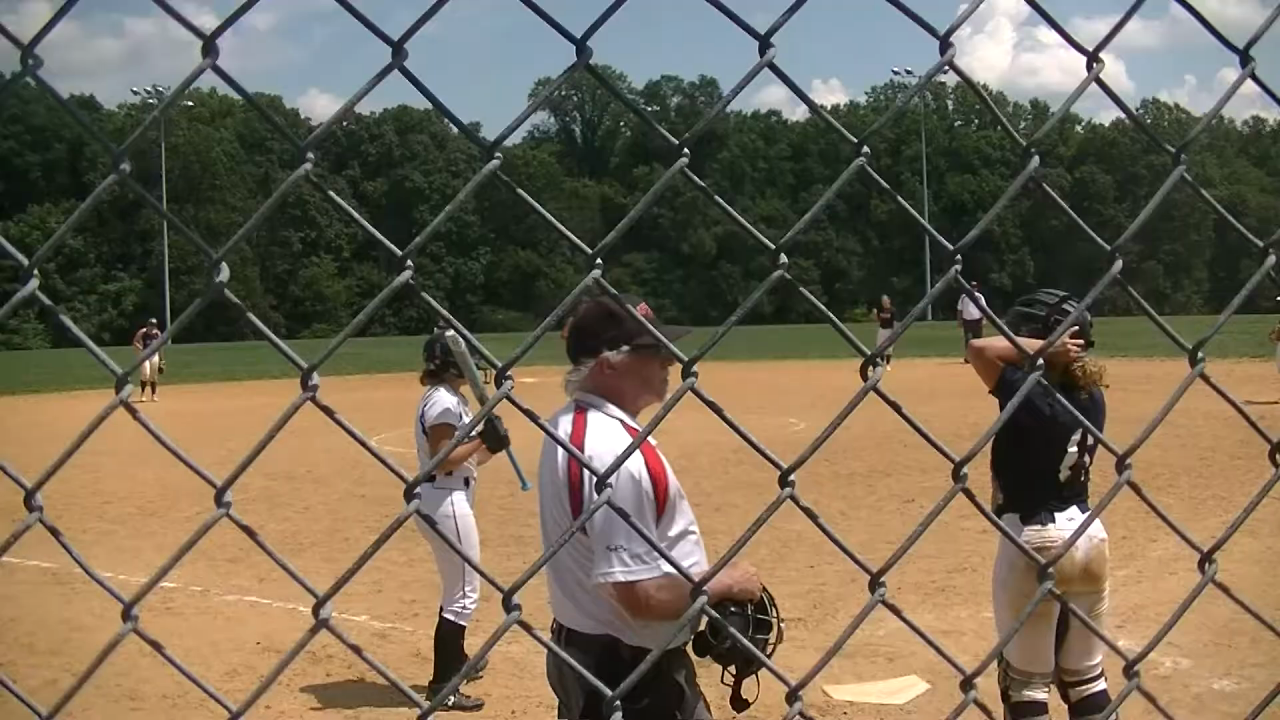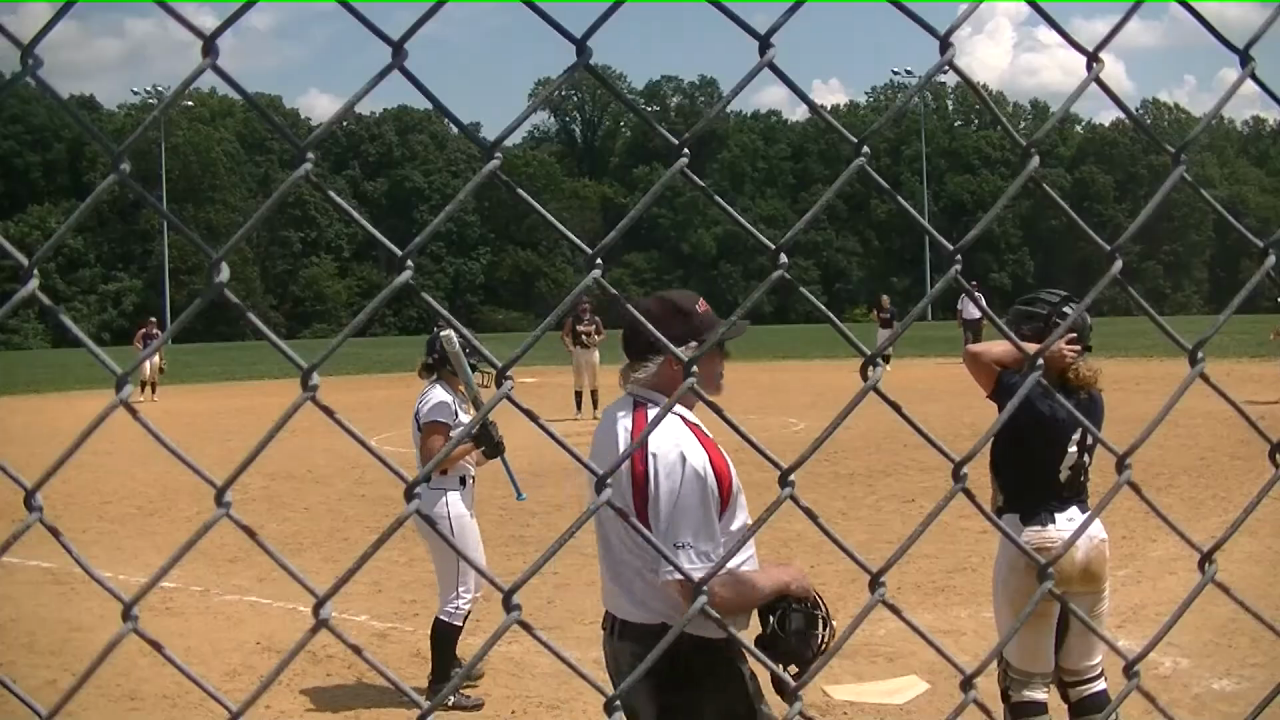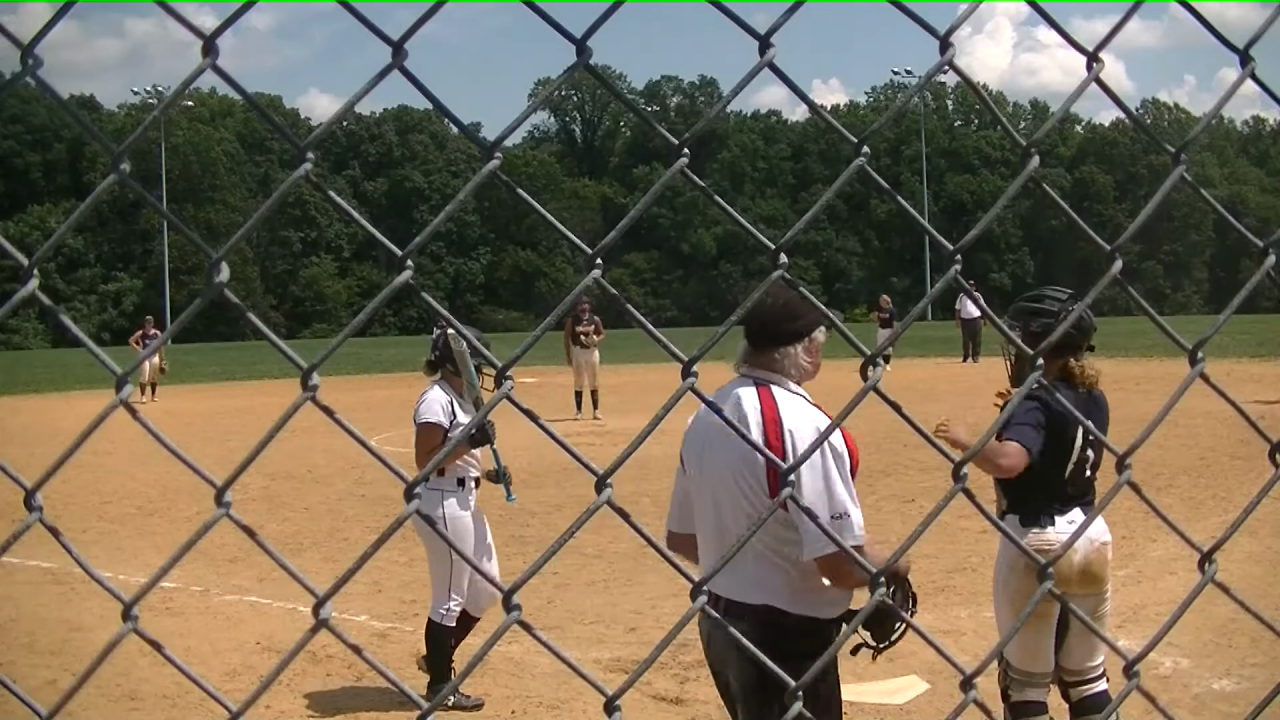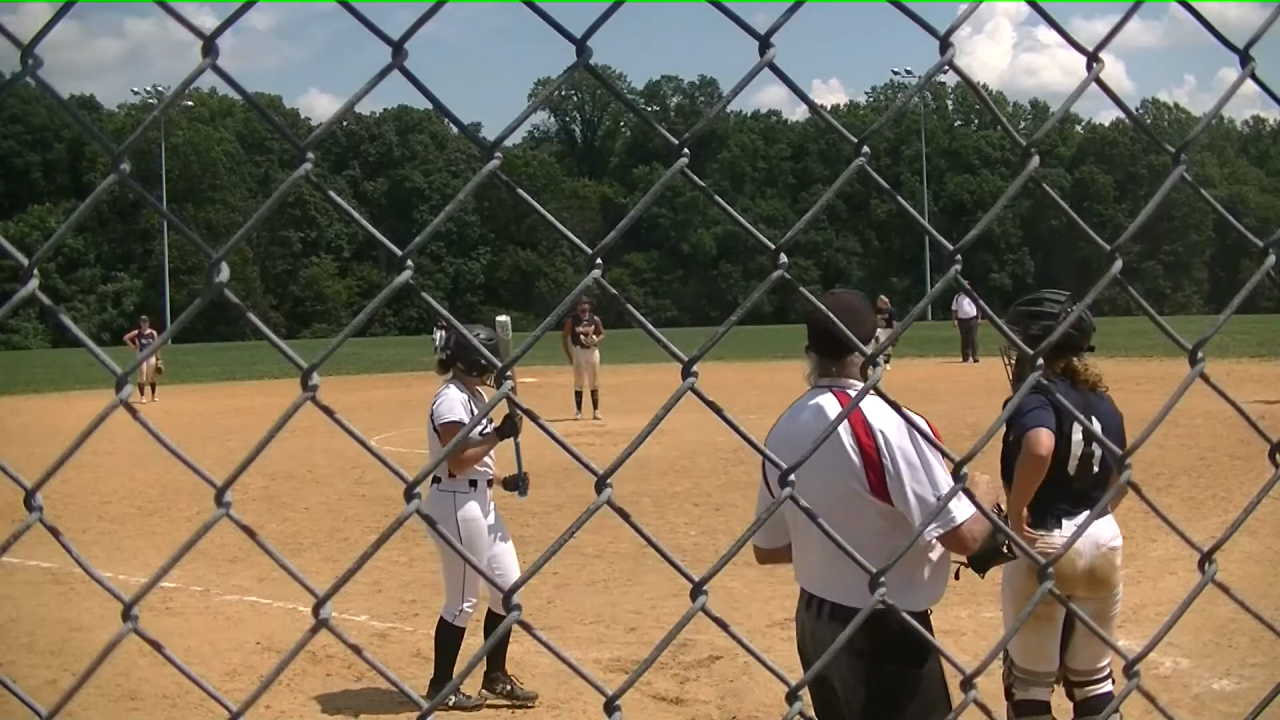
dt=0.3s
person 1, frame 1
left shoulder: (570, 424)
right shoulder: (619, 453)
right elbow: (642, 595)
left wrist: (709, 575)
right wrist: (727, 581)
left hip: (586, 654)
right hip: (631, 671)
person 1, frame 2
left shoulder: (617, 420)
right shoulder: (681, 450)
right elbow: (704, 590)
right wrist: (780, 579)
left hip: (632, 639)
right hip: (685, 658)
person 1, frame 3
left shoulder: (707, 416)
right shoulder: (807, 430)
left elbow: (681, 538)
right elbow: (842, 564)
right wrist: (890, 563)
left hip: (721, 623)
right hip: (784, 636)
person 1, frame 4
left shoulder: (783, 430)
right shoulder: (891, 425)
left elbow: (768, 548)
right elbow: (962, 535)
right wrist: (985, 512)
left hip: (814, 622)
right hip: (884, 635)
person 2, frame 1
left shoulder: (1032, 398)
right shoulder: (1091, 398)
left elbow: (978, 348)
left wrist: (1042, 349)
right wrist: (1063, 356)
left hip: (1033, 542)
right hip: (1088, 537)
left knee: (1025, 679)
right knee: (1085, 675)
person 2, frame 2
left shoulder: (1031, 400)
right shoulder: (1089, 399)
left elbow: (975, 354)
left wrist: (1039, 353)
right wrist: (1049, 359)
left hip: (1033, 542)
right hip: (1088, 536)
left knee: (1025, 680)
right knee: (1085, 674)
person 2, frame 3
left shoulder: (1036, 401)
right shoulder: (1094, 399)
left elbow: (1005, 461)
left wrist: (964, 440)
left hip: (1034, 545)
right hip: (1092, 538)
left knee: (1024, 680)
right knee: (1086, 675)
person 2, frame 4
left shoulder: (1036, 396)
right shoulder: (1103, 403)
left elbow: (1039, 448)
right elbow: (1117, 482)
left wrist: (1016, 508)
left hip: (1044, 544)
right hip: (1103, 540)
left knee: (1029, 679)
right knee: (1091, 674)
person 3, frame 1
left shoulder: (448, 398)
right shoulder: (443, 401)
right elbow: (443, 461)
left wrist: (489, 447)
right wrist: (481, 437)
left hip: (449, 500)
right hip: (447, 503)
left knee: (459, 587)
right knee: (463, 594)
left ankle: (455, 661)
right ankle: (441, 686)
person 3, frame 2
left shoulder: (454, 396)
right shoulder: (438, 399)
right elbow: (432, 460)
left wrist: (485, 452)
right wrist: (476, 441)
left hip: (455, 500)
right hip: (444, 503)
left knee: (469, 585)
right knee: (457, 594)
left ankle: (447, 662)
right ankle: (440, 685)
person 3, frame 3
left shoulder: (465, 398)
right shoulder: (435, 400)
right elbow: (426, 460)
left wrist: (486, 472)
right wrist: (471, 442)
left hip: (466, 500)
right hip: (443, 503)
left knee: (486, 590)
right knee: (449, 598)
left ankle: (437, 660)
right ankle: (439, 687)
person 3, frame 4
left shoulder: (475, 396)
right shoulder: (451, 399)
right elbow: (457, 463)
left wrist: (505, 481)
right wrist: (499, 434)
left hip: (480, 502)
right hip: (457, 505)
left knee: (509, 587)
right knee: (462, 600)
left ankle: (495, 675)
right ankle: (441, 687)
